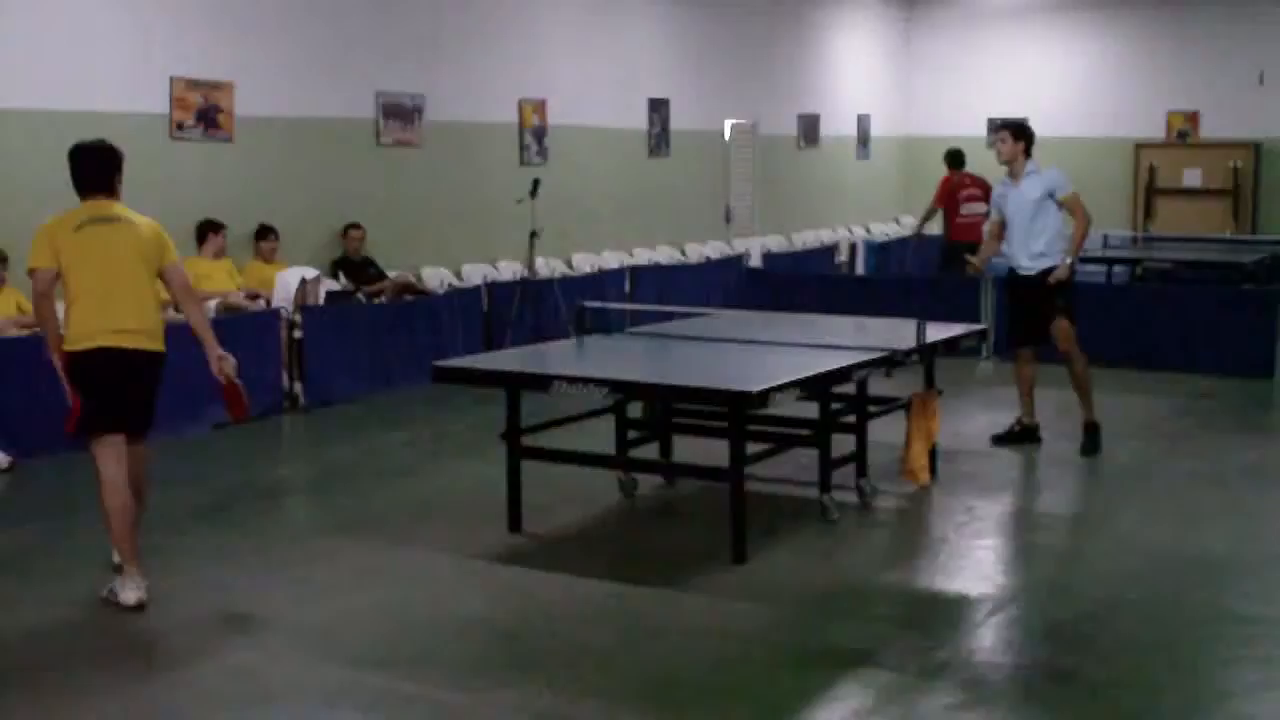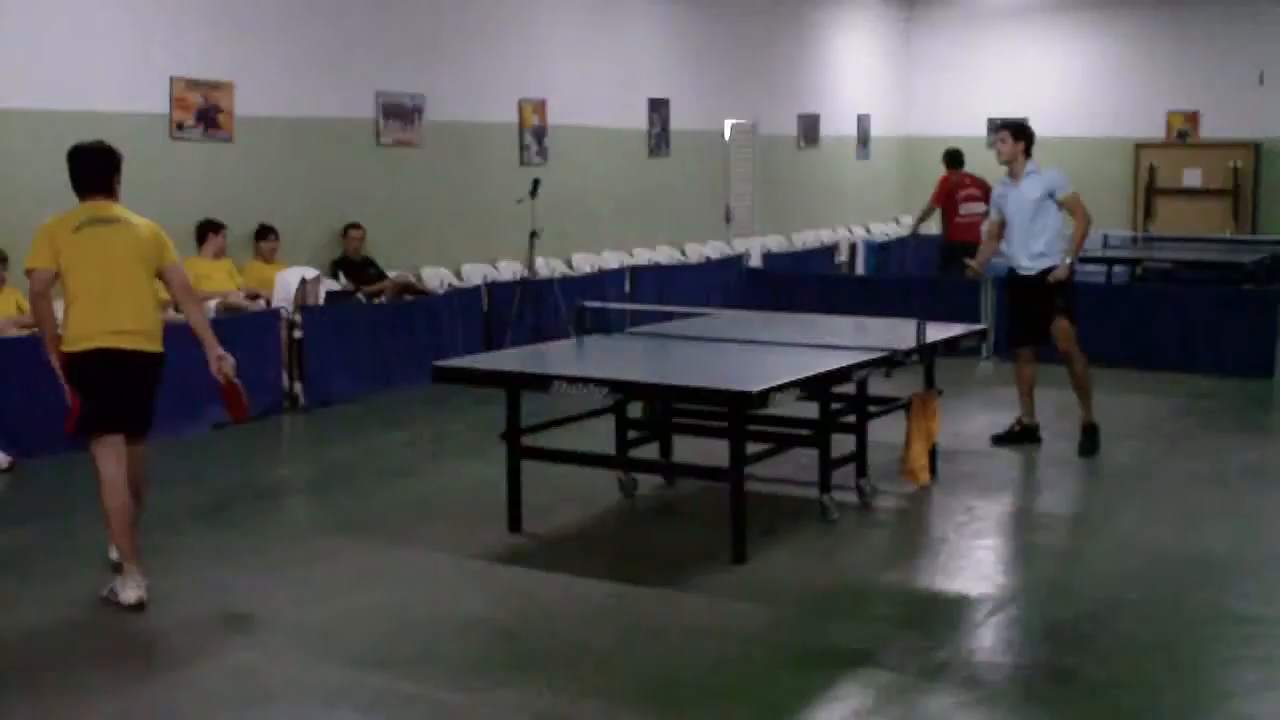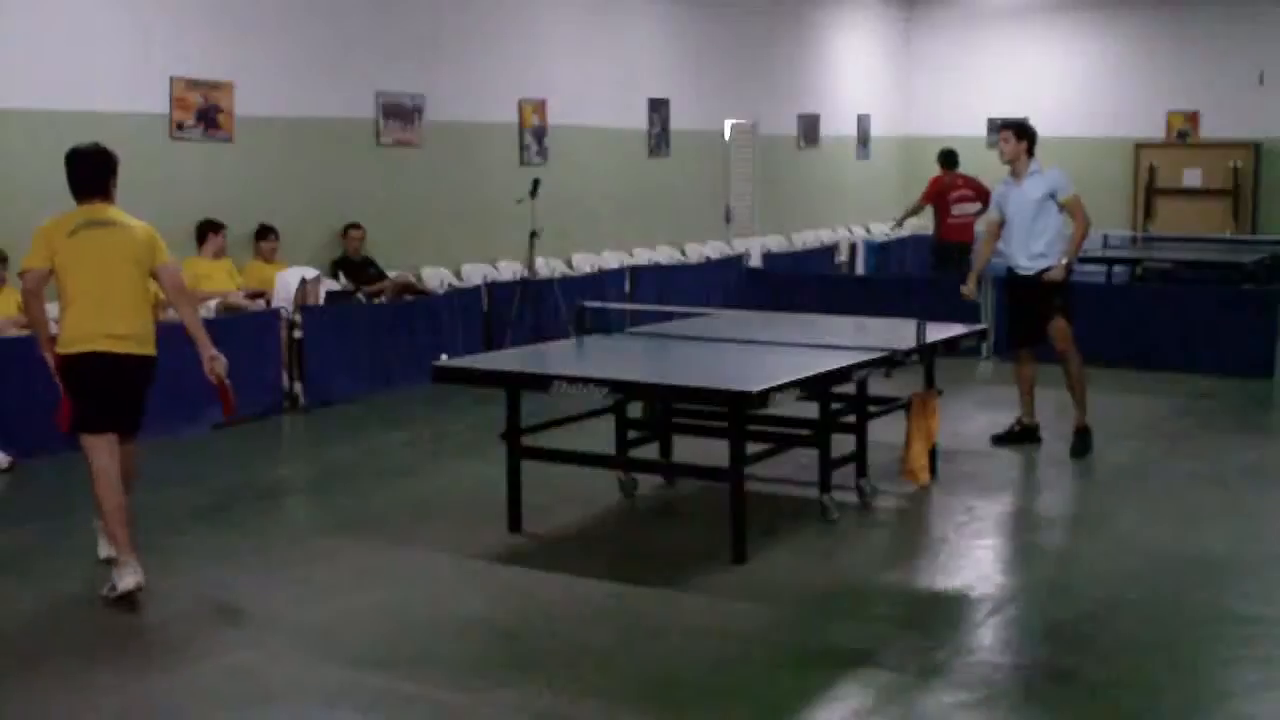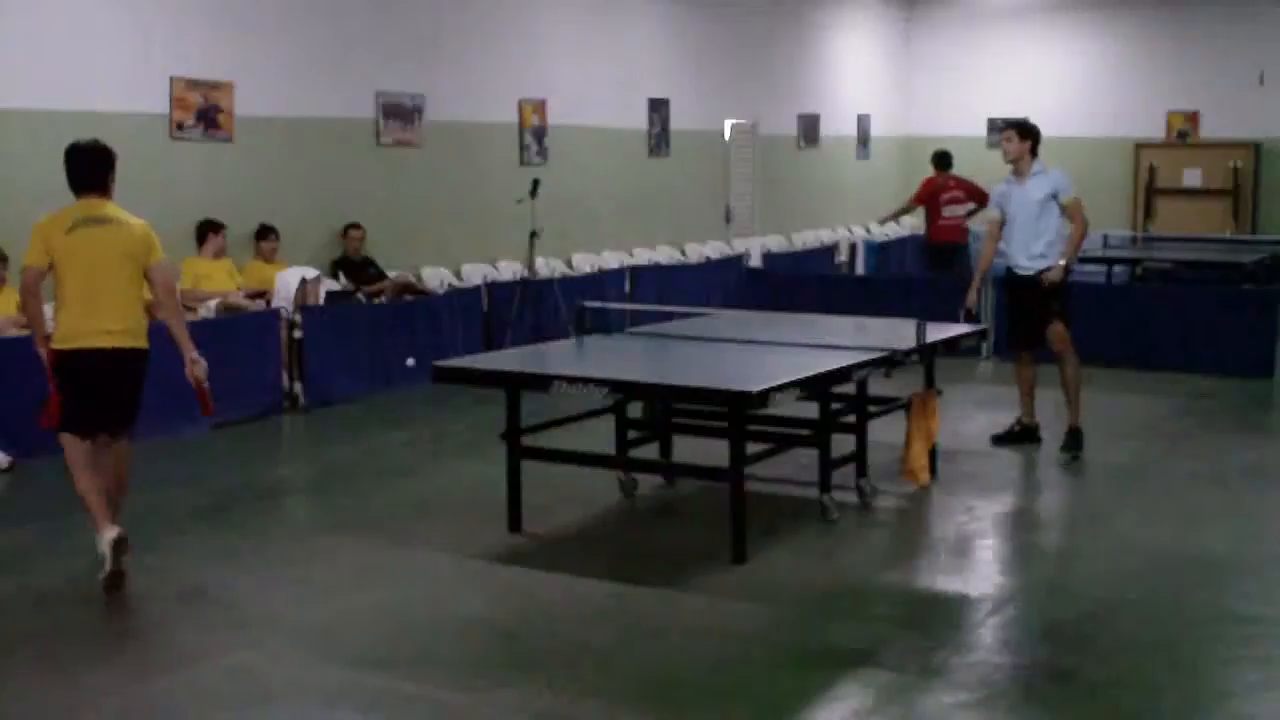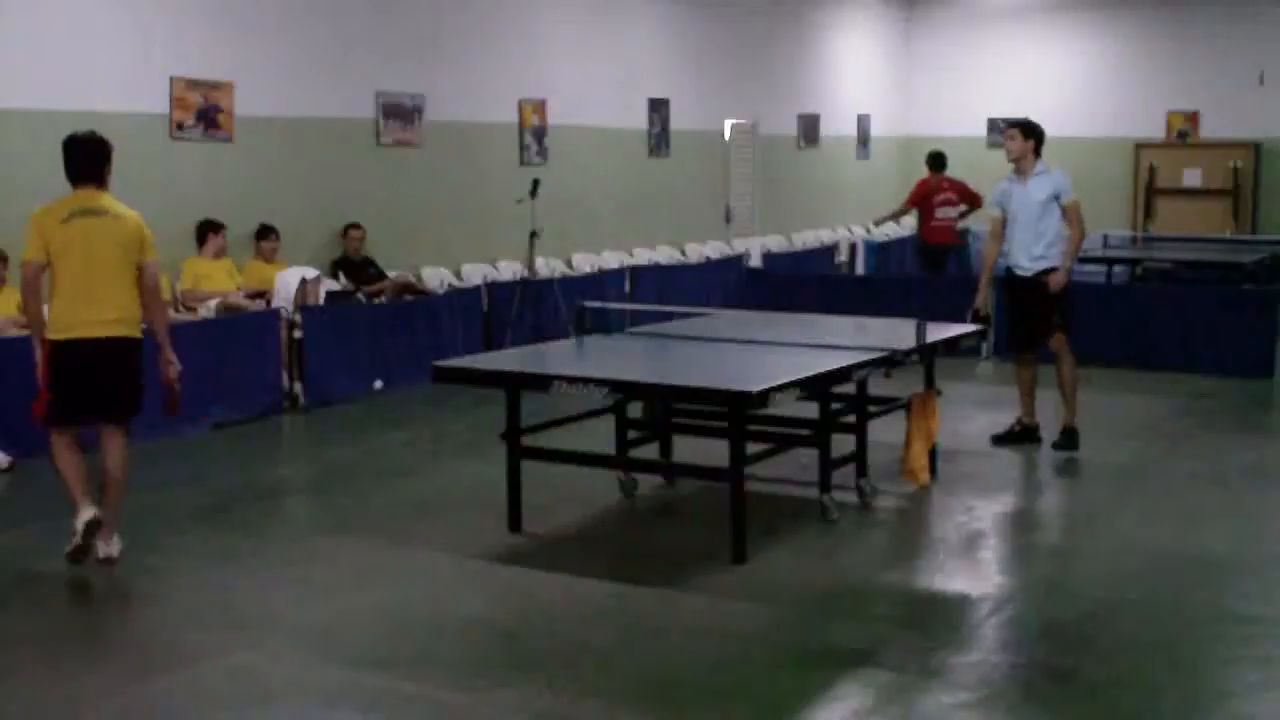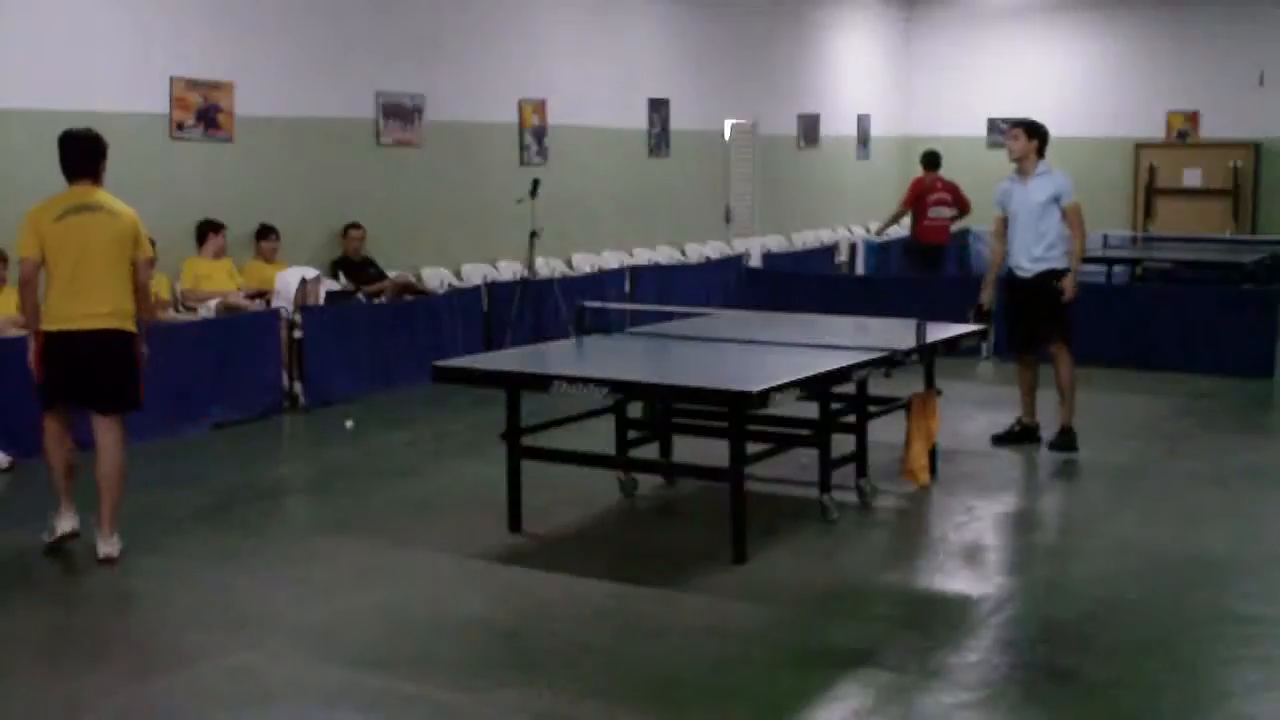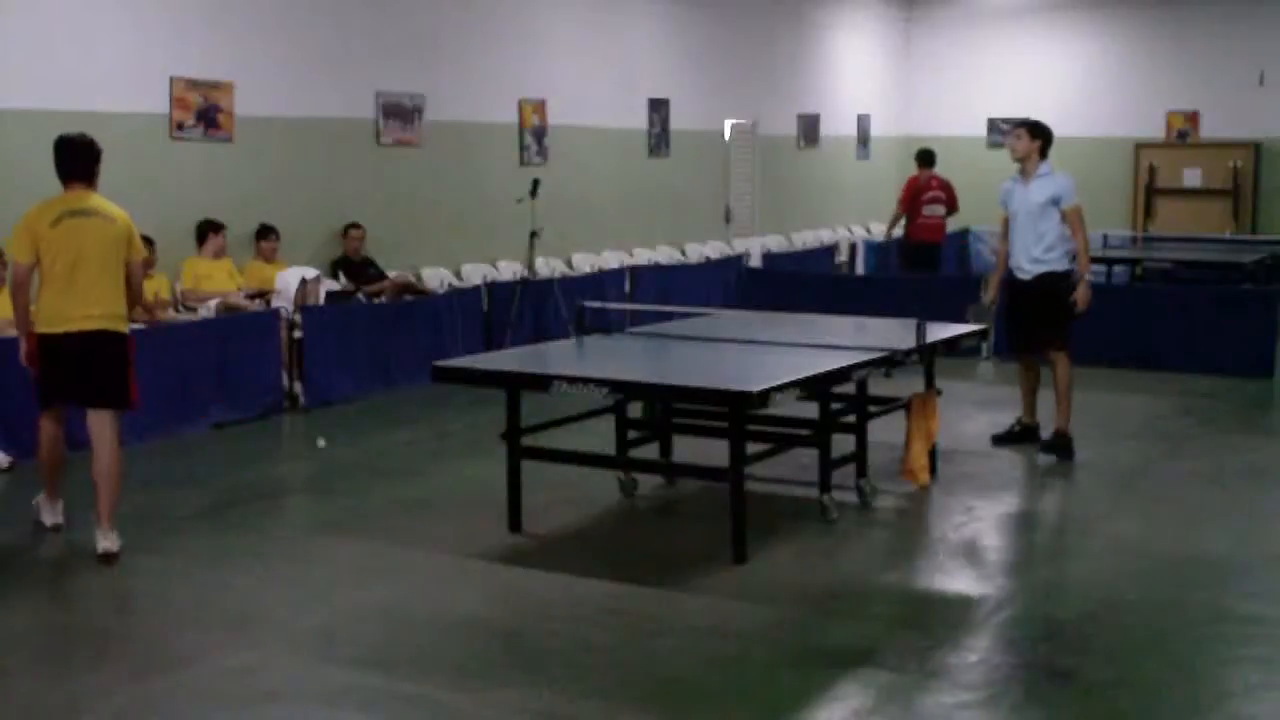
dt=0.1s
person 1, frame 1
left shoulder: (56, 230)
right shoulder: (147, 228)
left elbow: (41, 292)
right elbow: (184, 293)
left wrist: (57, 355)
right wrist: (214, 350)
left hip: (90, 350)
right hip: (145, 348)
left knee: (111, 462)
right knee: (134, 448)
left ankle: (131, 579)
right ankle: (128, 544)
person 1, frame 2
left shoulder: (55, 230)
right shoulder: (146, 228)
left elbow: (39, 292)
right elbow: (184, 292)
left wrist: (54, 354)
right wrist: (213, 349)
left hip: (88, 351)
right hip: (143, 349)
left knee: (111, 462)
right knee: (132, 448)
left ankle: (131, 578)
right ankle: (126, 544)
person 1, frame 3
left shoulder: (52, 232)
right shoulder: (142, 231)
left elbow: (31, 291)
right elbow: (178, 293)
left wrist: (47, 348)
right wrist: (207, 350)
left hip: (82, 353)
right hip: (136, 352)
left knee: (104, 457)
right knee: (124, 443)
left ankle: (128, 566)
right ankle: (113, 539)
person 1, frame 4
left shoulder: (50, 227)
right shoulder: (137, 228)
left elbow: (30, 288)
right elbow: (166, 294)
left wrist: (42, 345)
right wrist: (188, 351)
left hip: (76, 348)
right hip: (129, 347)
left knee: (78, 449)
right knee: (115, 441)
left ankle: (106, 532)
right ankle: (111, 529)
person 1, frame 5
left shoulder: (47, 219)
right shoulder: (132, 220)
left elbow: (30, 281)
right elbow: (151, 292)
left wrist: (38, 342)
right wrist: (166, 349)
left hip: (67, 339)
right hip: (122, 338)
left knee: (62, 435)
right knee: (114, 435)
left ankle: (86, 512)
right ankle: (110, 535)
person 1, frame 6
left shoulder: (42, 215)
right shoulder: (126, 215)
left elbow: (27, 279)
right elbow: (142, 286)
left wrist: (34, 336)
right wrist: (141, 338)
left hip: (62, 332)
right hip: (115, 332)
left knee: (56, 420)
right knee: (109, 430)
left ankle: (65, 512)
right ankle: (107, 536)
person 1, frame 7
left shoulder: (37, 218)
right shoulder: (119, 218)
left elbow: (19, 283)
right elbow: (136, 289)
left wrist: (26, 335)
left hip: (54, 332)
right hip: (107, 333)
left knee: (51, 418)
right knee: (104, 428)
left ankle: (52, 504)
right ankle: (105, 529)
person 2, frame 1
left shoulder: (1050, 178)
right shoulder: (1000, 192)
left elbow: (1082, 218)
right elbow: (995, 237)
left wrist: (1067, 261)
right wrist: (979, 260)
left hip: (1050, 274)
right hip: (1019, 277)
left knee: (1065, 343)
right knee: (1022, 351)
left ankle: (1090, 420)
right ankle: (1028, 423)
person 2, frame 2
left shoulder: (1050, 178)
right shoulder: (1000, 192)
left elbow: (1082, 218)
right elbow: (993, 237)
left wrist: (1067, 261)
right wrist: (978, 262)
left hip: (1050, 274)
right hip: (1019, 277)
left knee: (1065, 343)
right knee: (1022, 350)
left ankle: (1088, 421)
right ankle: (1028, 423)
person 2, frame 3
left shoulder: (1052, 178)
right shoulder: (1001, 191)
left elbow: (1081, 221)
right elbow: (990, 238)
left wrist: (1064, 263)
right wrist: (973, 277)
left hip: (1049, 275)
right hip: (1018, 277)
left knee: (1062, 342)
right knee: (1022, 351)
left ankle: (1081, 424)
right ankle: (1028, 423)
person 2, frame 4
left shoulder: (1054, 179)
right shoulder: (1002, 190)
left elbow: (1079, 223)
right elbow: (992, 238)
left wrist: (1062, 264)
right wrist: (975, 285)
left hip: (1048, 276)
right hip: (1017, 277)
left knee: (1060, 343)
right knee: (1023, 352)
left ankle: (1074, 425)
right ankle: (1028, 423)
person 2, frame 5
left shoulder: (1056, 180)
right shoulder: (1003, 189)
left elbow: (1077, 227)
right elbow: (995, 240)
left wrist: (1064, 268)
right wrist: (983, 288)
left hip: (1048, 275)
right hip: (1017, 278)
left knee: (1058, 345)
right knee: (1023, 352)
left ankle: (1069, 427)
right ankle: (1027, 423)
person 2, frame 6
left shoulder: (1058, 181)
right shoulder: (1006, 189)
left elbow: (1077, 230)
right elbow: (1000, 239)
left wrist: (1072, 274)
right wrist: (989, 285)
left hip: (1051, 277)
right hip: (1018, 279)
left knee: (1057, 349)
right knee: (1024, 353)
left ankle: (1067, 427)
right ankle: (1028, 423)
person 2, frame 7
left shoulder: (1059, 183)
right shoulder: (1009, 187)
left elbow: (1078, 233)
left wrist: (1083, 280)
right wrist: (994, 283)
left hip: (1051, 278)
right hip: (1018, 280)
left knee: (1056, 351)
right knee: (1026, 354)
left ankle: (1063, 435)
right ankle: (1027, 423)
